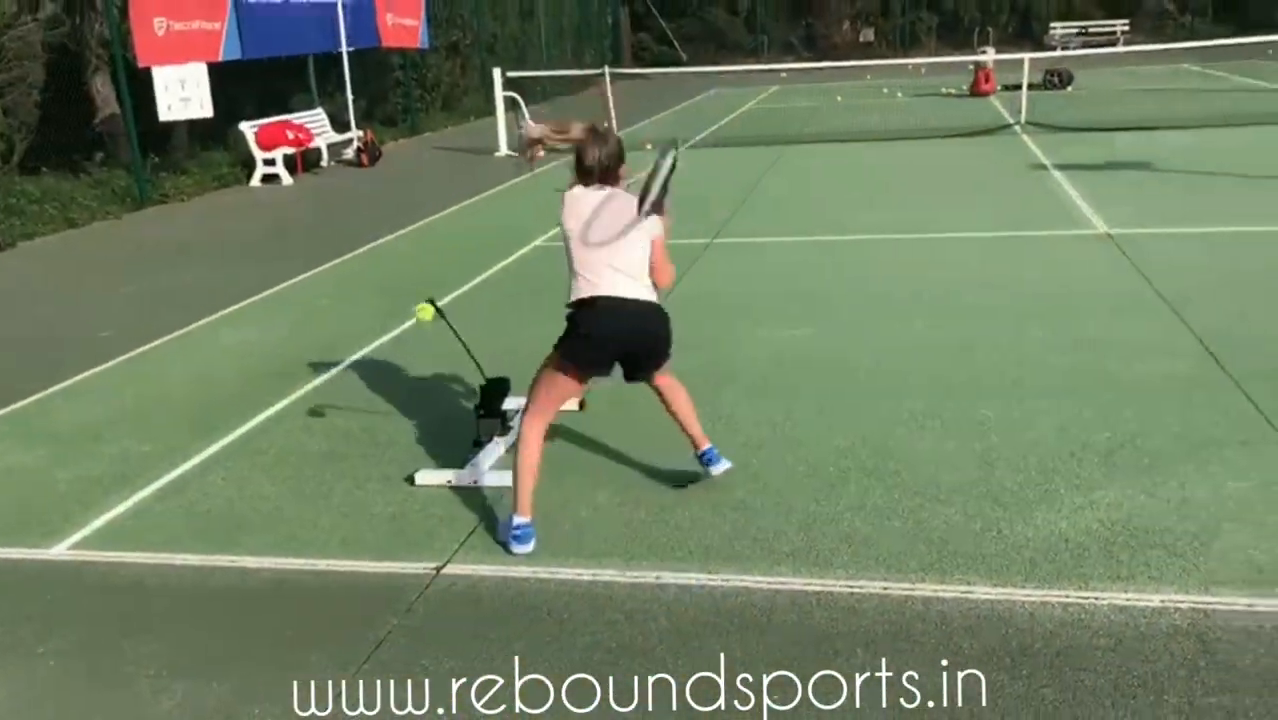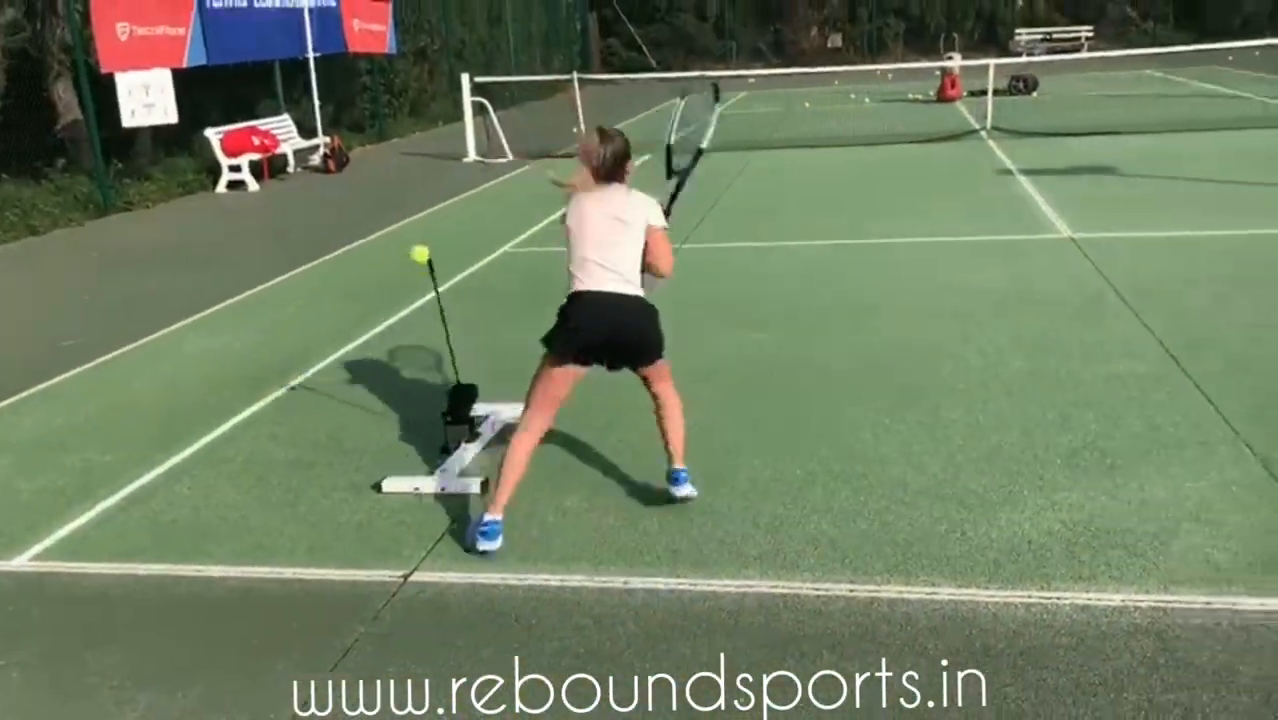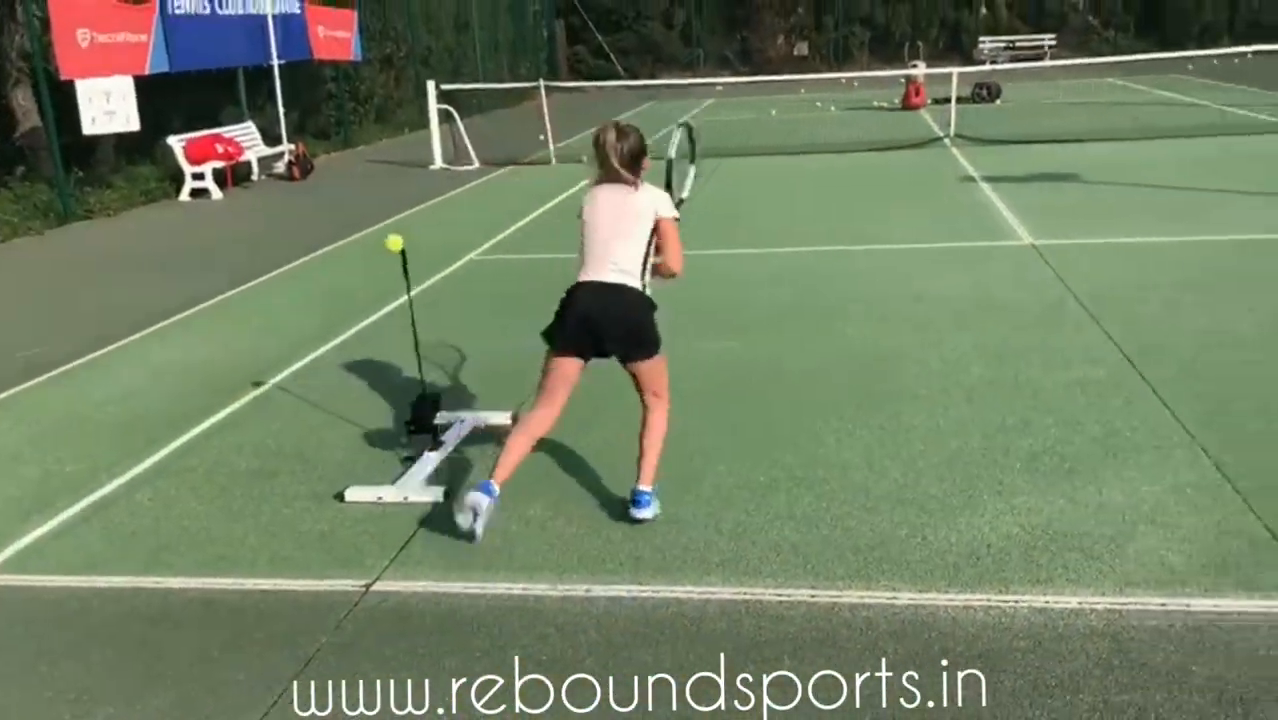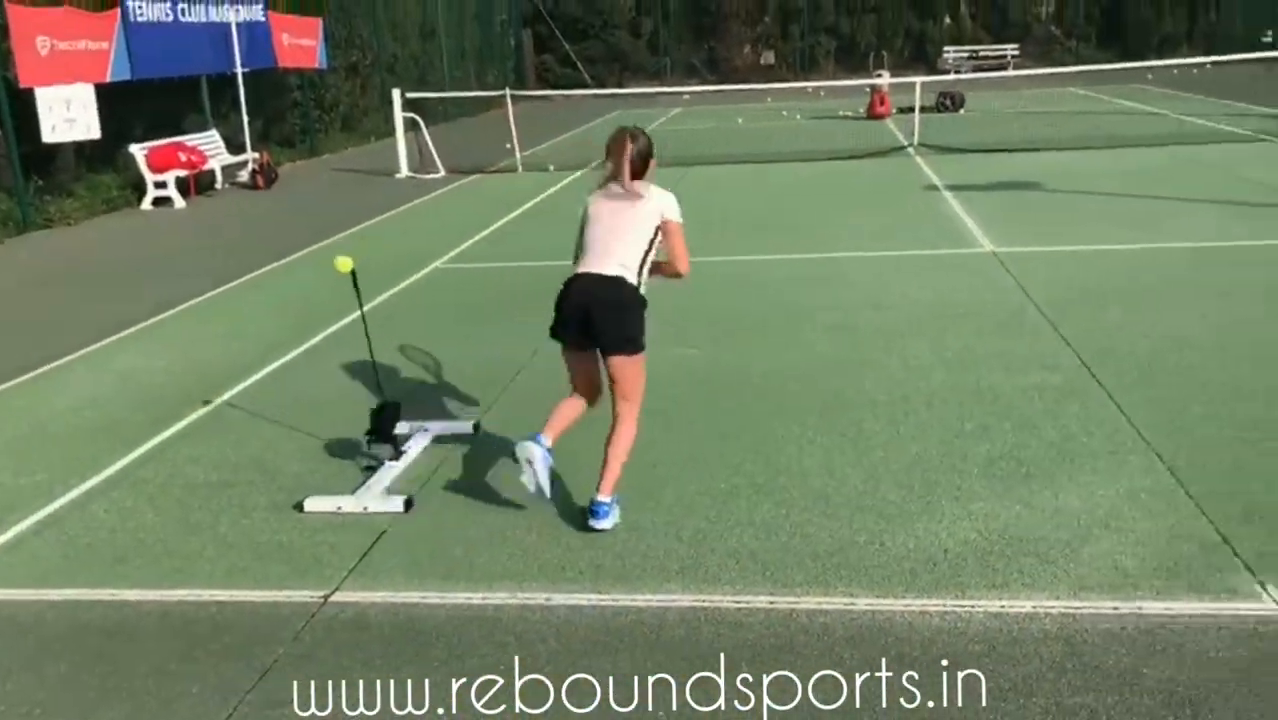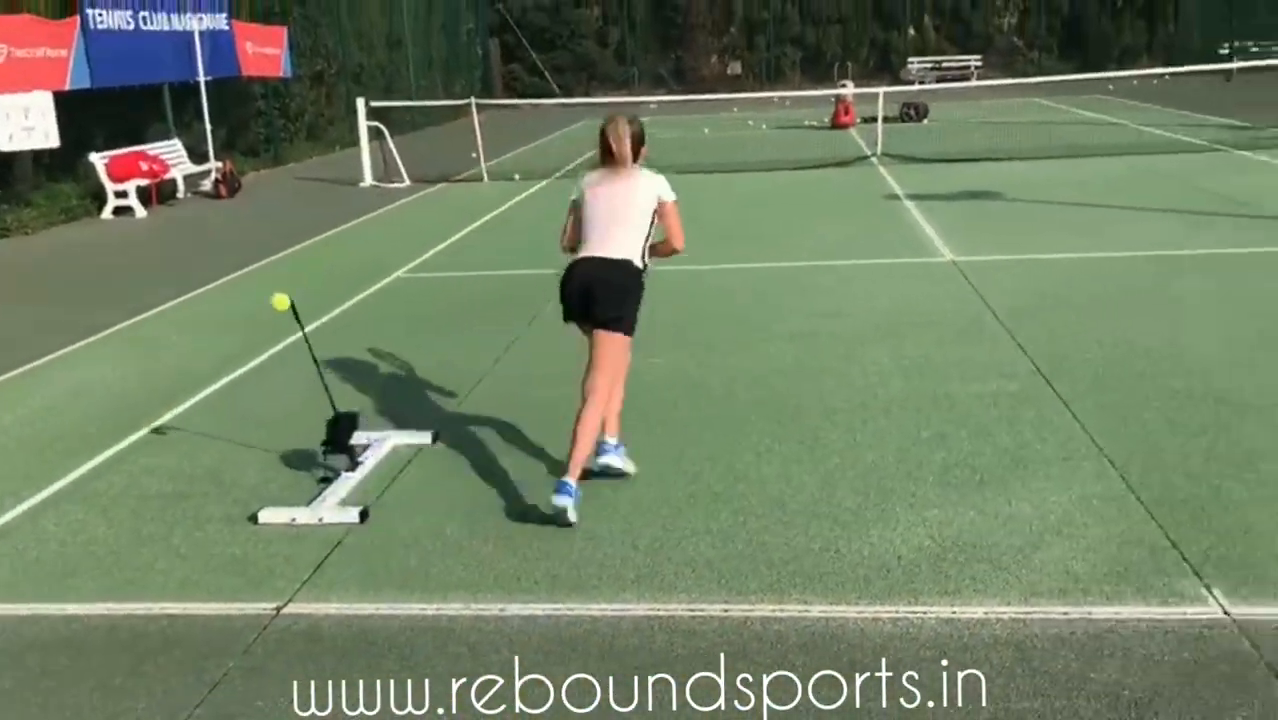
dt=0.1s
person 1, frame 1
left shoulder: (571, 202)
right shoulder: (643, 209)
right elbow: (663, 280)
left hip: (593, 320)
right hip: (648, 320)
left knee: (534, 419)
right knee: (662, 380)
left ankle: (521, 524)
right ankle: (708, 455)
person 1, frame 2
left shoulder: (578, 204)
right shoulder: (646, 205)
right elbow: (663, 268)
left hip: (583, 312)
right hip: (633, 314)
left knee: (534, 422)
right knee: (664, 389)
left ankle: (491, 521)
right ankle: (678, 475)
person 1, frame 3
left shoulder: (591, 199)
right shoulder: (656, 199)
right elbow: (673, 266)
left hip: (580, 302)
right hip: (629, 306)
left knee: (543, 411)
right knee: (657, 400)
left ankle: (487, 492)
right ankle: (644, 495)
person 1, frame 4
left shoulder: (598, 198)
right shoulder: (663, 200)
right elbow: (680, 268)
left hip: (575, 294)
right hip: (619, 299)
left knee: (582, 394)
right knee: (627, 409)
left ankle: (540, 444)
right ankle: (603, 504)
person 1, frame 5
left shoulder: (587, 183)
right shoulder: (655, 183)
left elbow: (567, 243)
right elbow: (676, 244)
left hip: (579, 279)
right hip: (620, 282)
left knee: (611, 366)
right knee: (600, 390)
left ankle: (610, 444)
right ankle: (567, 487)
